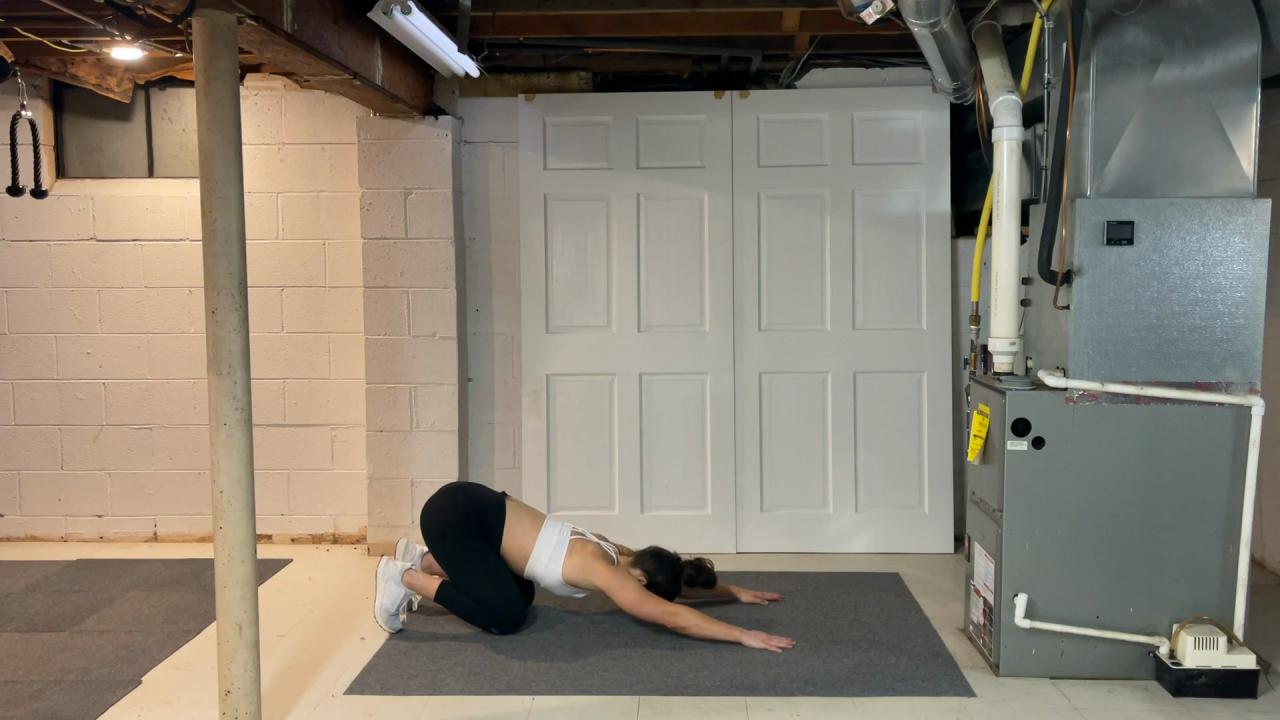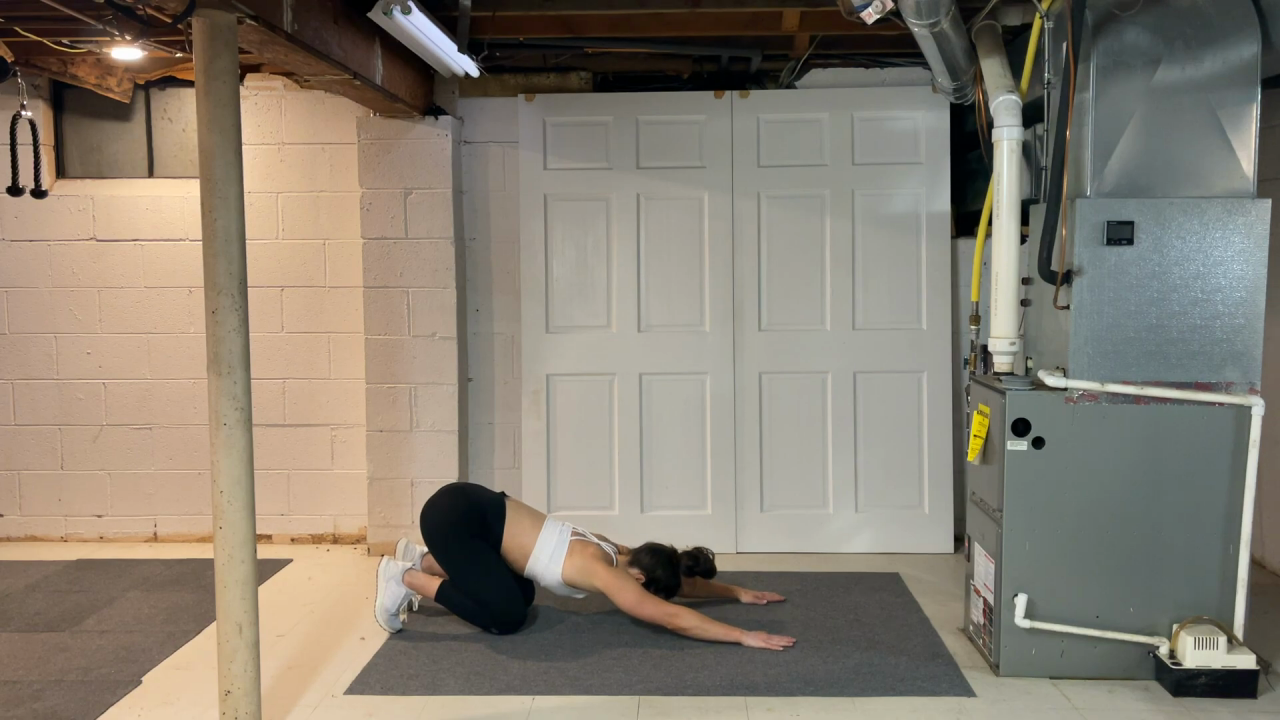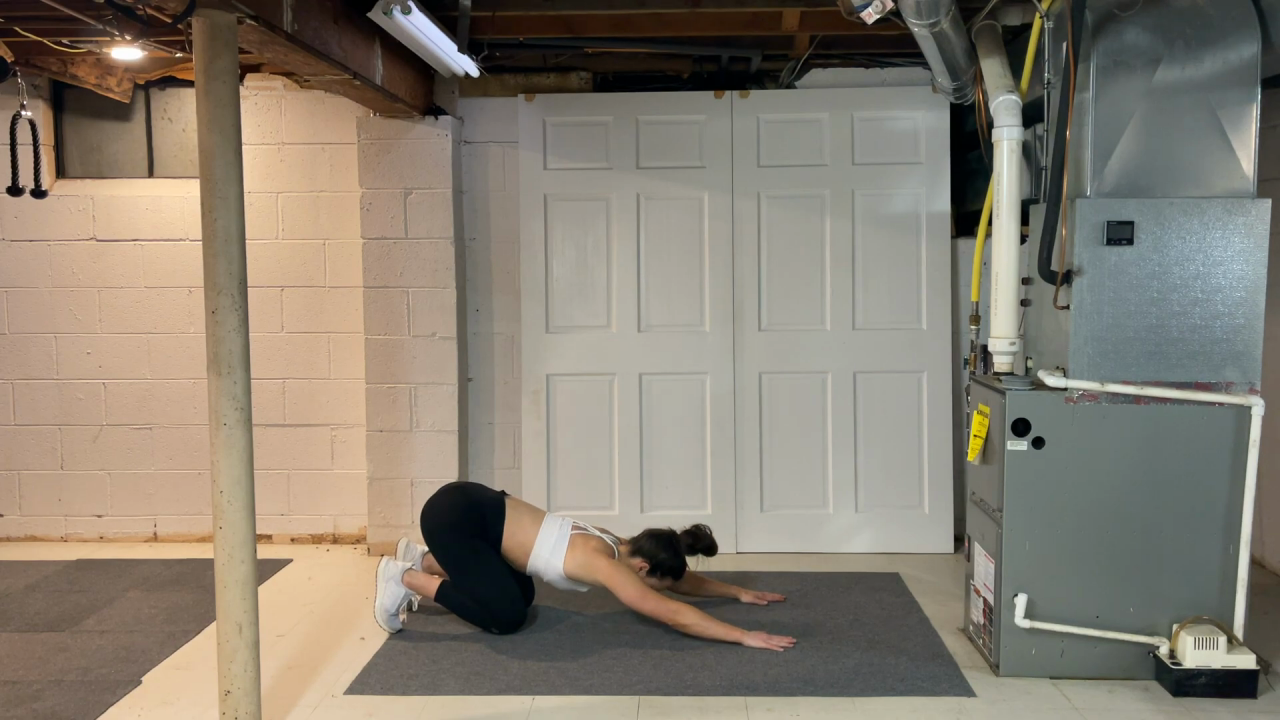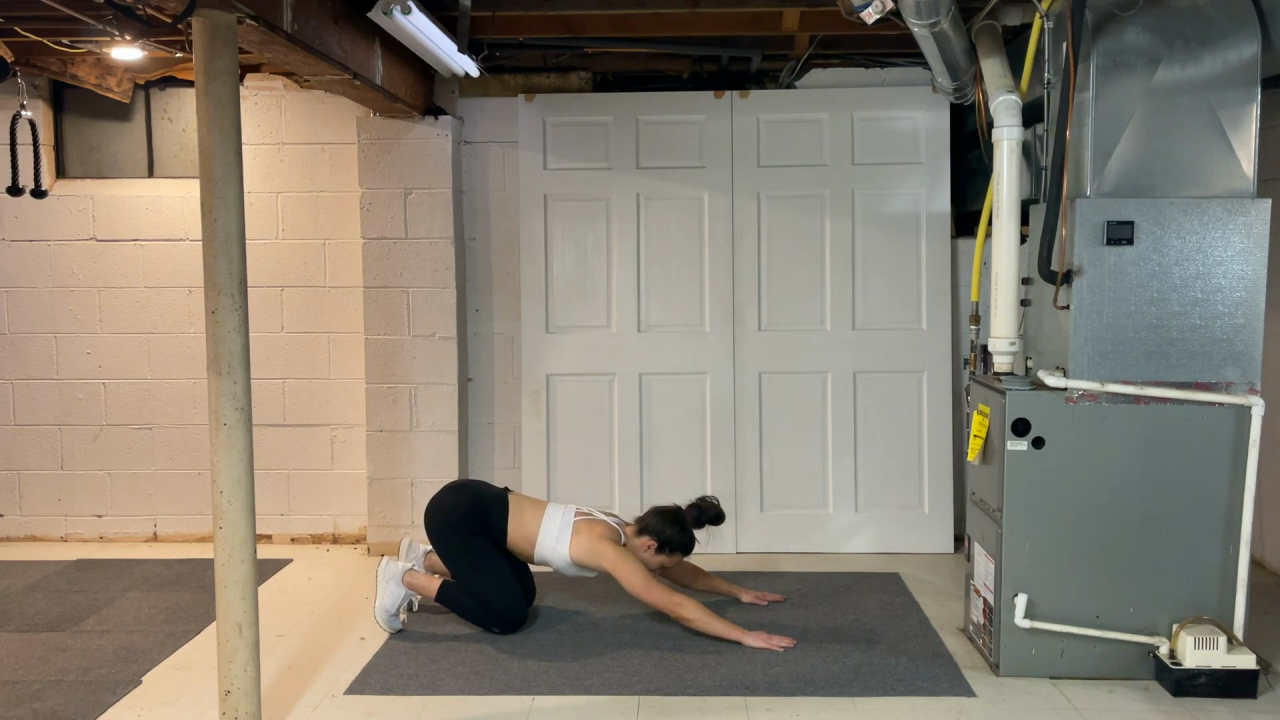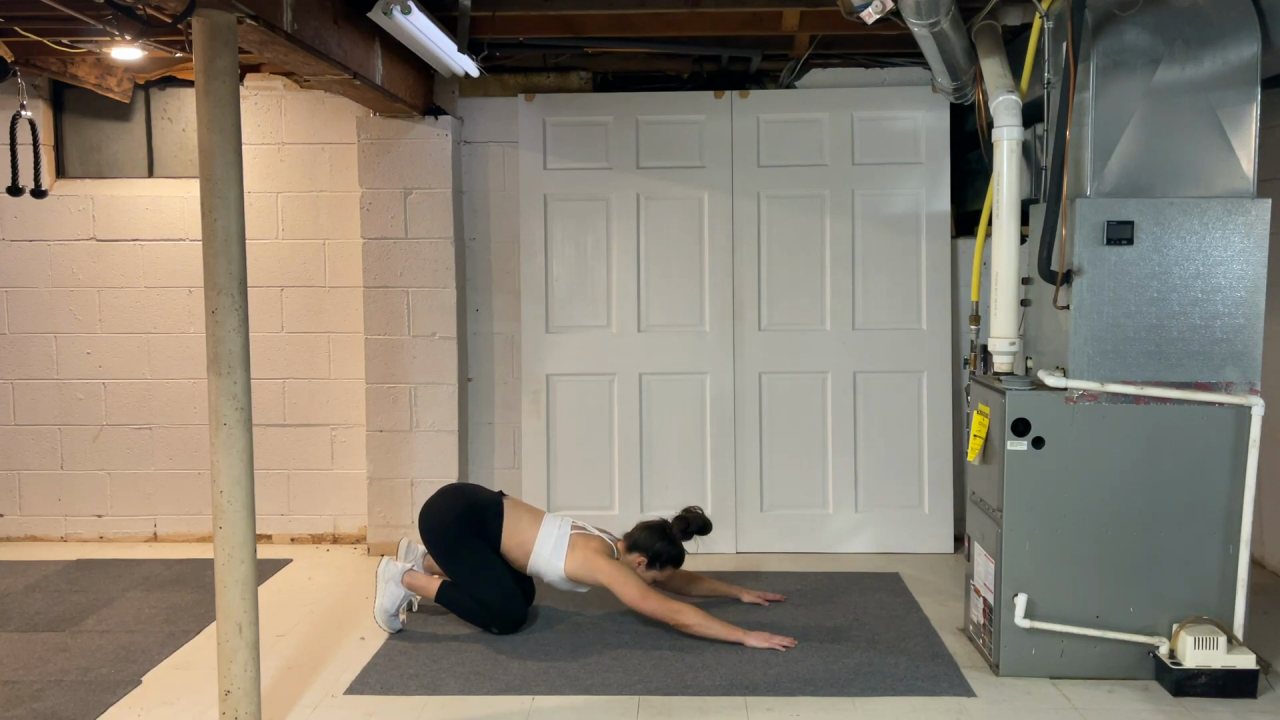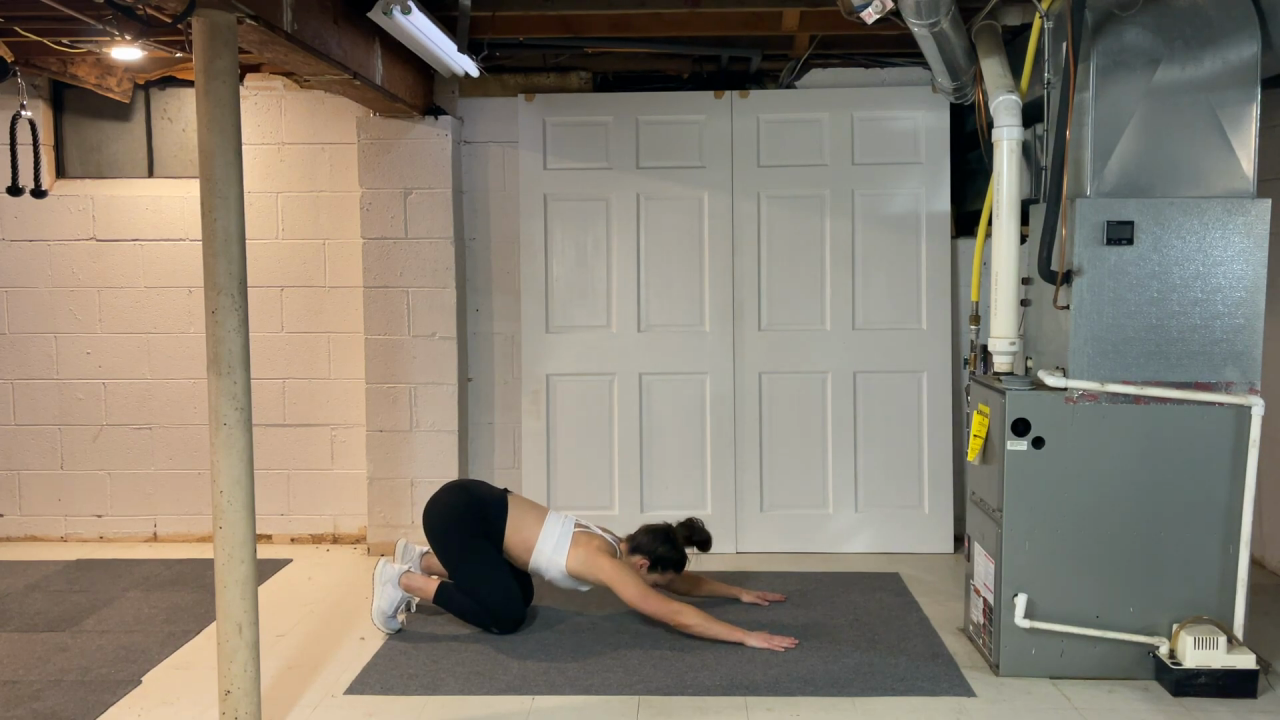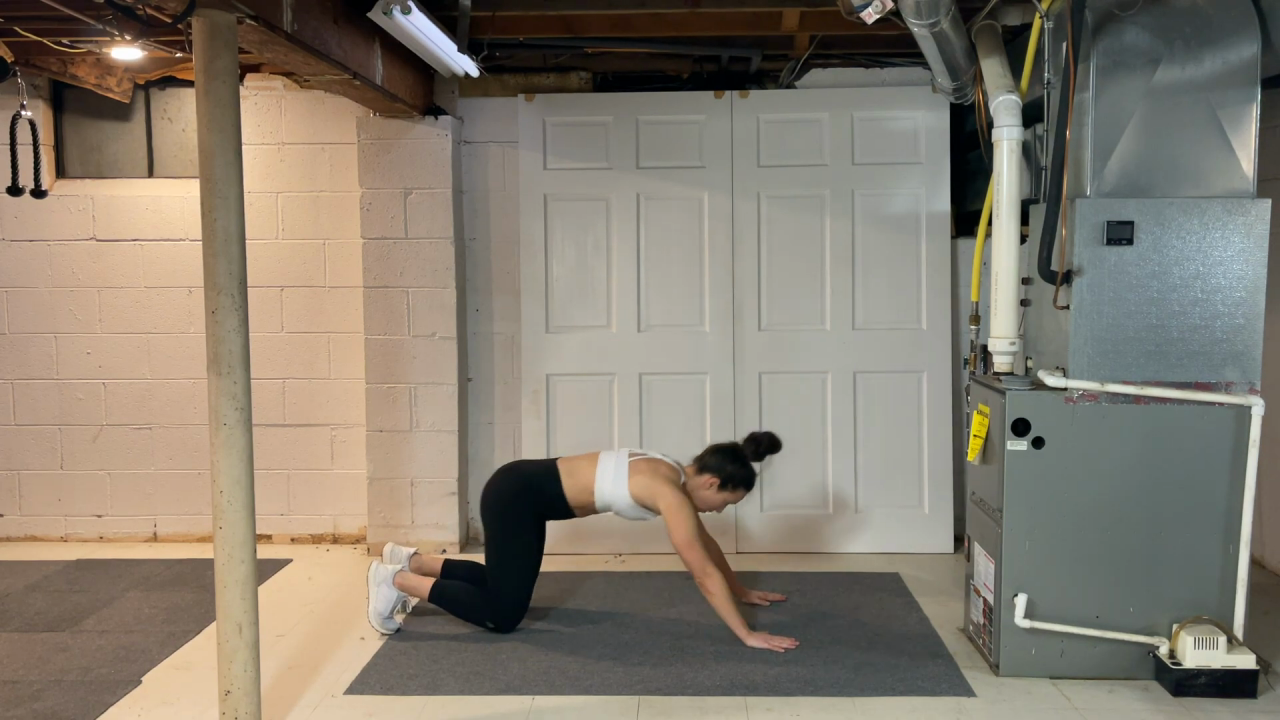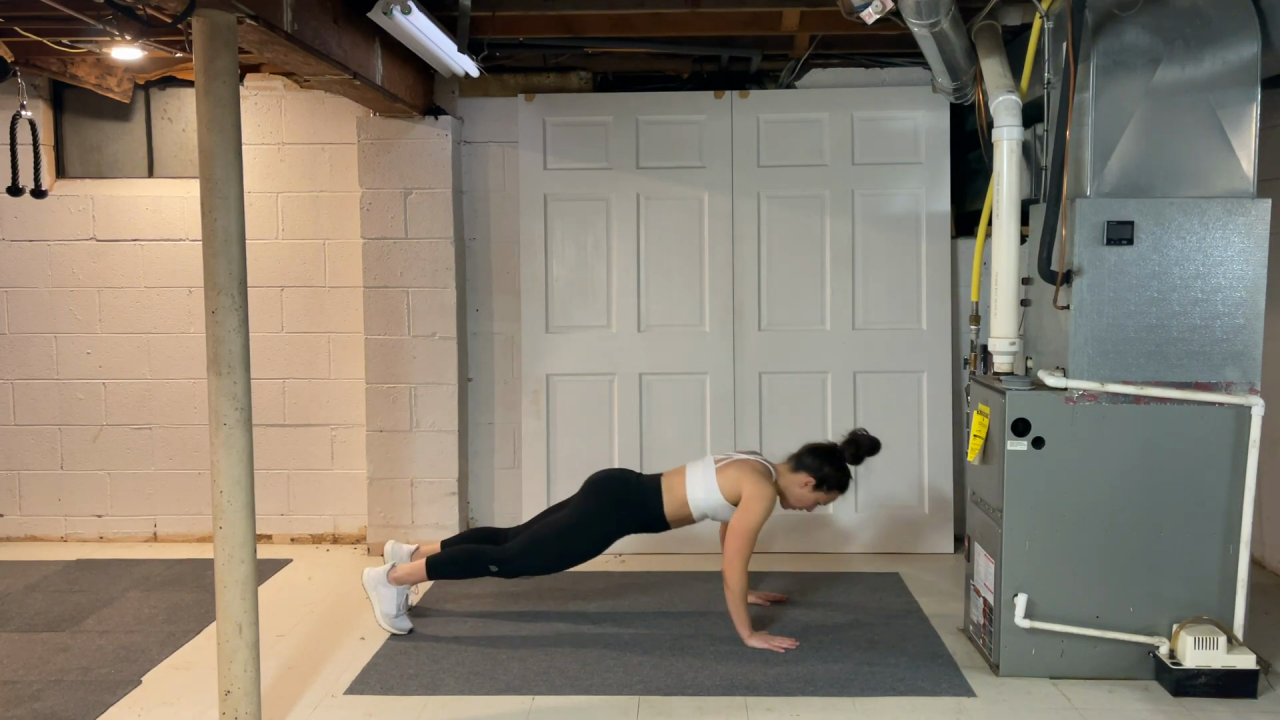
dt=0.3s
person 1, frame 1
left shoulder: (615, 554)
right shoulder: (606, 571)
left elbow: (677, 583)
right elbow: (674, 616)
left wrist: (738, 592)
right wrist: (745, 635)
left hip: (476, 509)
right hip: (455, 514)
left knee: (521, 596)
right knee: (505, 617)
left ankle: (423, 558)
right ankle: (405, 577)
person 1, frame 2
left shoulder: (618, 555)
right shoulder: (605, 572)
left elbow: (682, 581)
right elbow: (674, 618)
left wrist: (740, 592)
right wrist: (744, 636)
left hip: (476, 508)
right hip: (455, 515)
left knee: (521, 596)
right knee: (507, 617)
left ankle: (422, 560)
right ankle: (405, 579)
person 1, frame 3
left shoulder: (617, 547)
right shoulder: (607, 565)
left elbow: (680, 578)
right elbow: (676, 614)
left wrist: (740, 593)
right wrist: (746, 636)
left hip: (476, 507)
right hip: (454, 515)
left knee: (521, 595)
right knee: (507, 617)
left ankle: (424, 560)
right ankle: (405, 578)
person 1, frame 4
left shoulder: (623, 532)
right shoulder: (611, 549)
left elbow: (684, 573)
right elbow: (675, 606)
left wrist: (741, 592)
right wrist: (745, 636)
left hip: (477, 505)
right hip: (457, 513)
left knee: (522, 595)
right knee: (508, 617)
left ankle: (427, 559)
right ankle: (405, 579)
person 1, frame 5
left shoulder: (619, 547)
right shoulder: (605, 564)
left elbow: (681, 580)
right elbow: (675, 613)
left wrist: (741, 592)
right wrist: (746, 636)
left hip: (474, 509)
right hip: (451, 517)
left knee: (522, 596)
right knee: (507, 617)
left ankle: (424, 560)
right ankle: (404, 579)
person 1, frame 6
left shoulder: (623, 548)
right shoulder: (609, 563)
left elbow: (681, 579)
right elbow: (675, 613)
left wrist: (739, 593)
right wrist: (746, 637)
left hip: (475, 505)
right hip: (455, 511)
left knee: (518, 595)
right knee: (506, 617)
left ankle: (423, 561)
right ankle: (403, 581)
person 1, frame 7
left shoulder: (676, 478)
right shoulder: (667, 488)
left elbow: (702, 539)
right elbow: (703, 571)
left wrist: (742, 591)
right wrist: (748, 634)
left hip: (524, 490)
right hip: (517, 496)
left knee: (507, 586)
right knee: (502, 615)
left ankle: (409, 559)
right ankle: (396, 581)
person 1, frame 8
left shoulder: (759, 468)
right shoulder: (765, 490)
left elbow: (727, 530)
right elbow: (734, 565)
left wrist: (746, 594)
right wrist: (747, 633)
left hip: (615, 490)
right hip: (616, 504)
left knee: (513, 540)
right knee: (510, 560)
left ankle: (413, 550)
right ankle: (391, 576)
